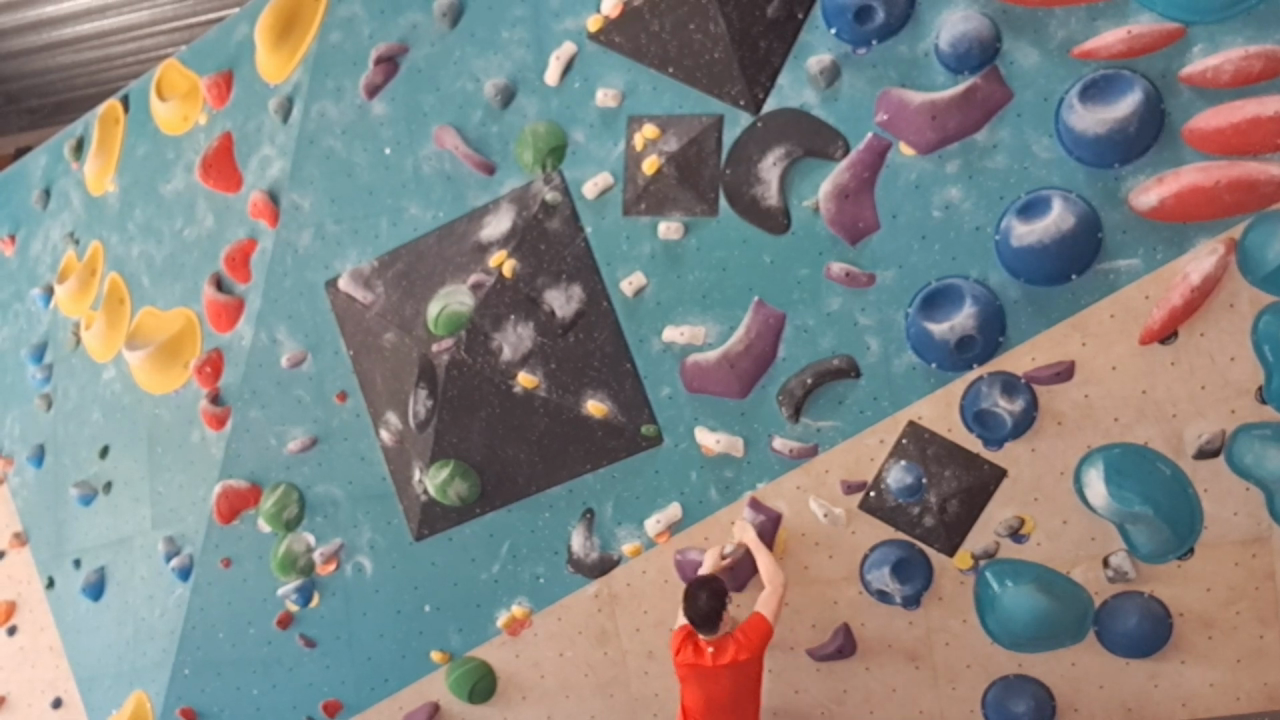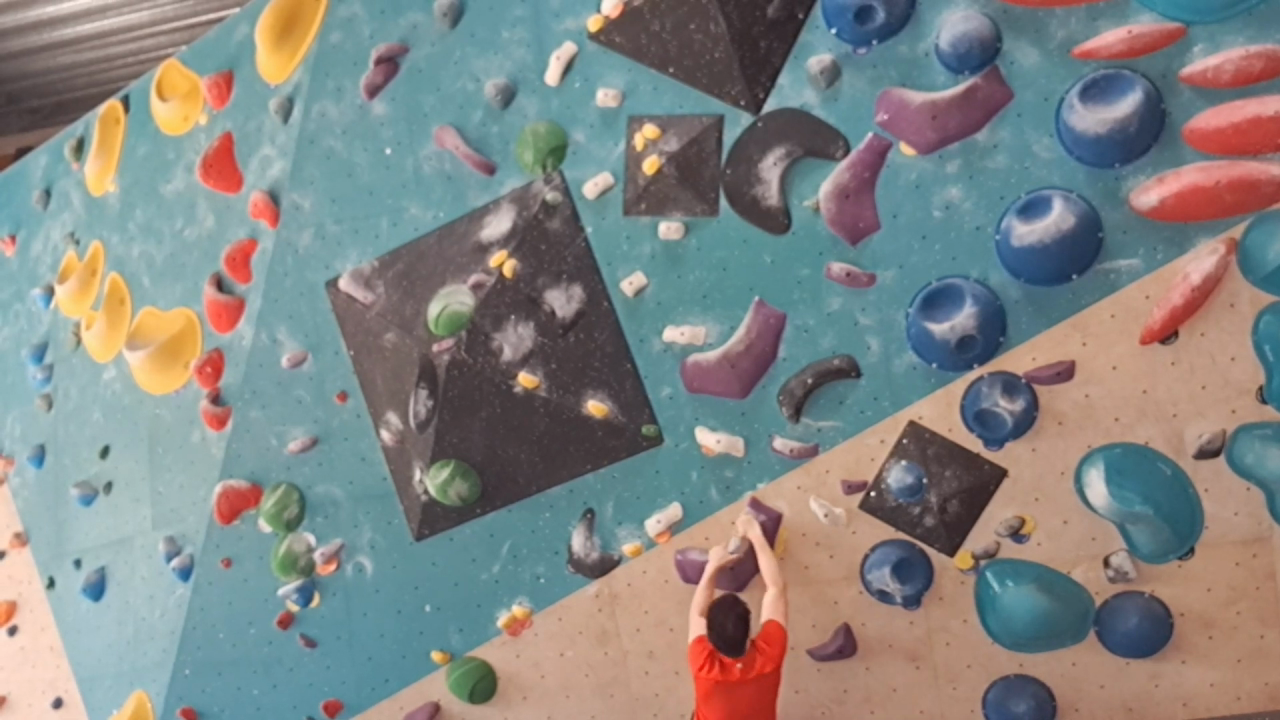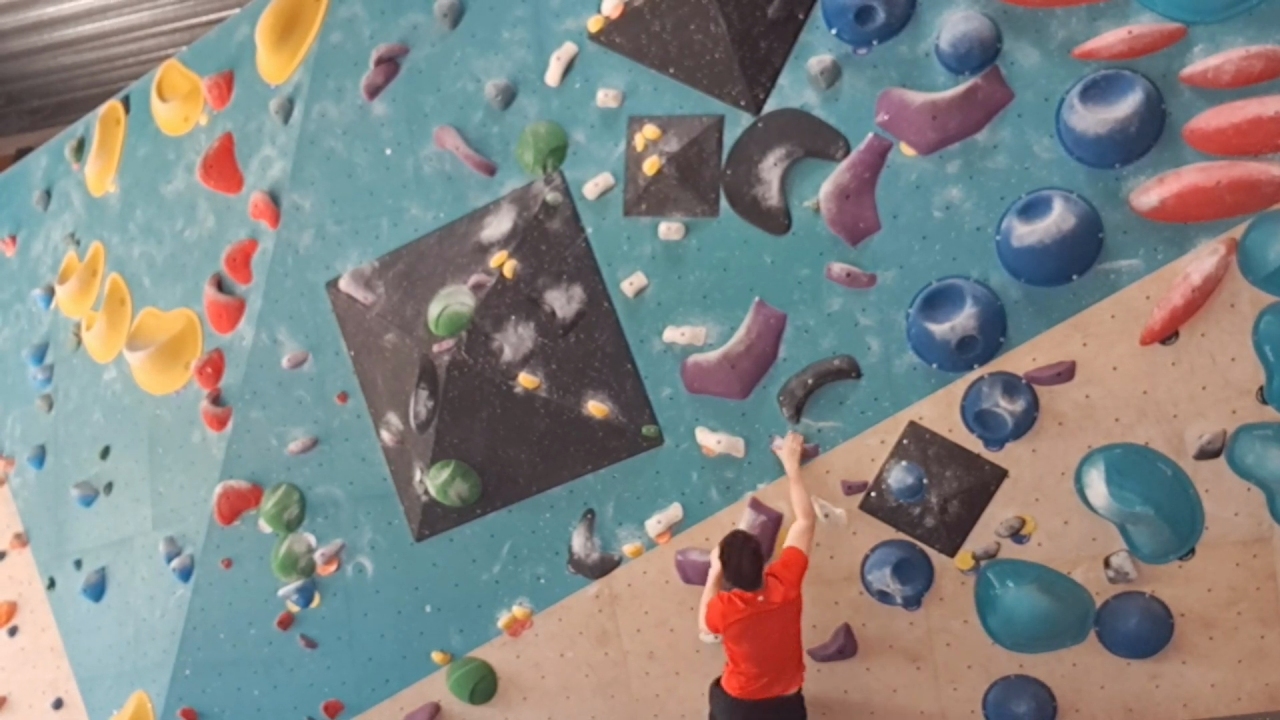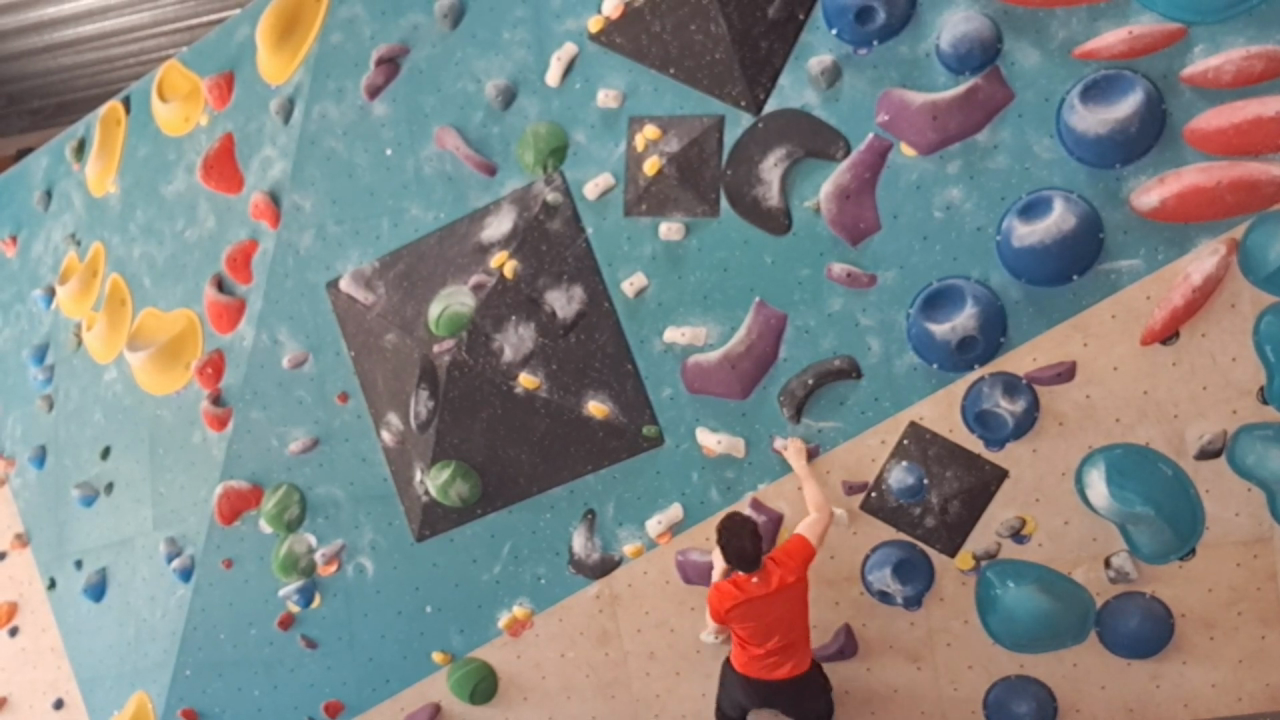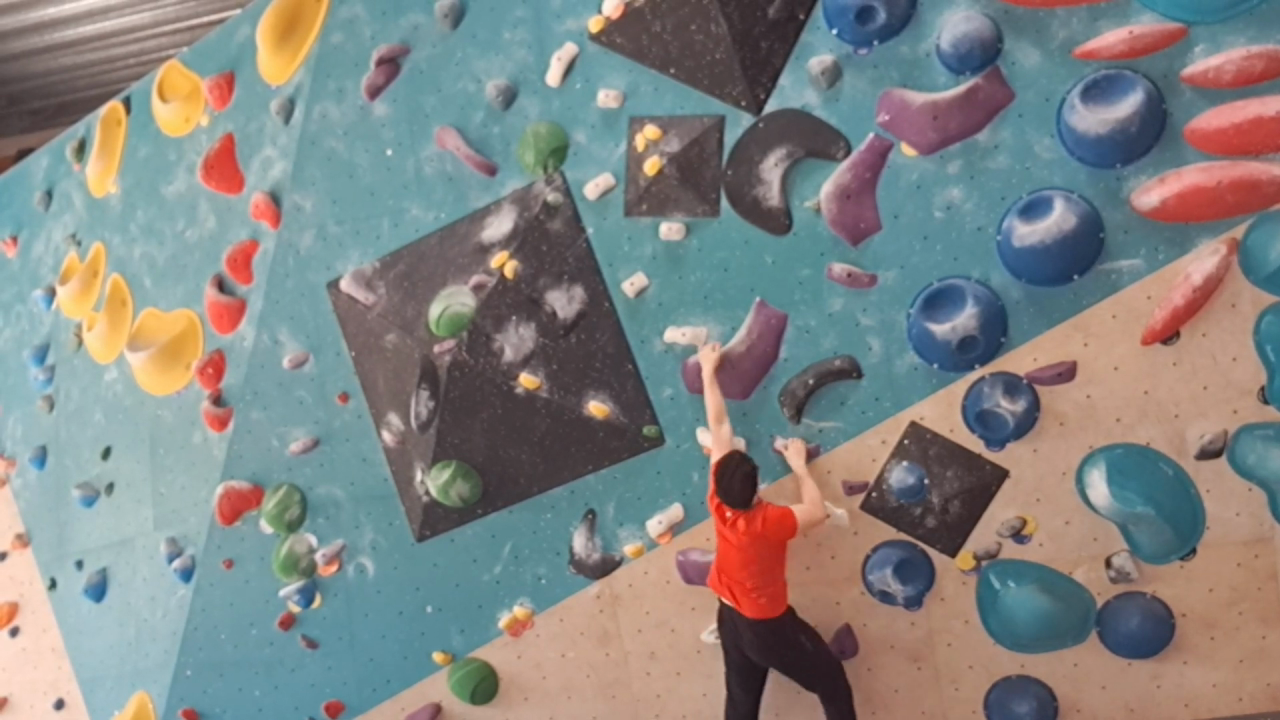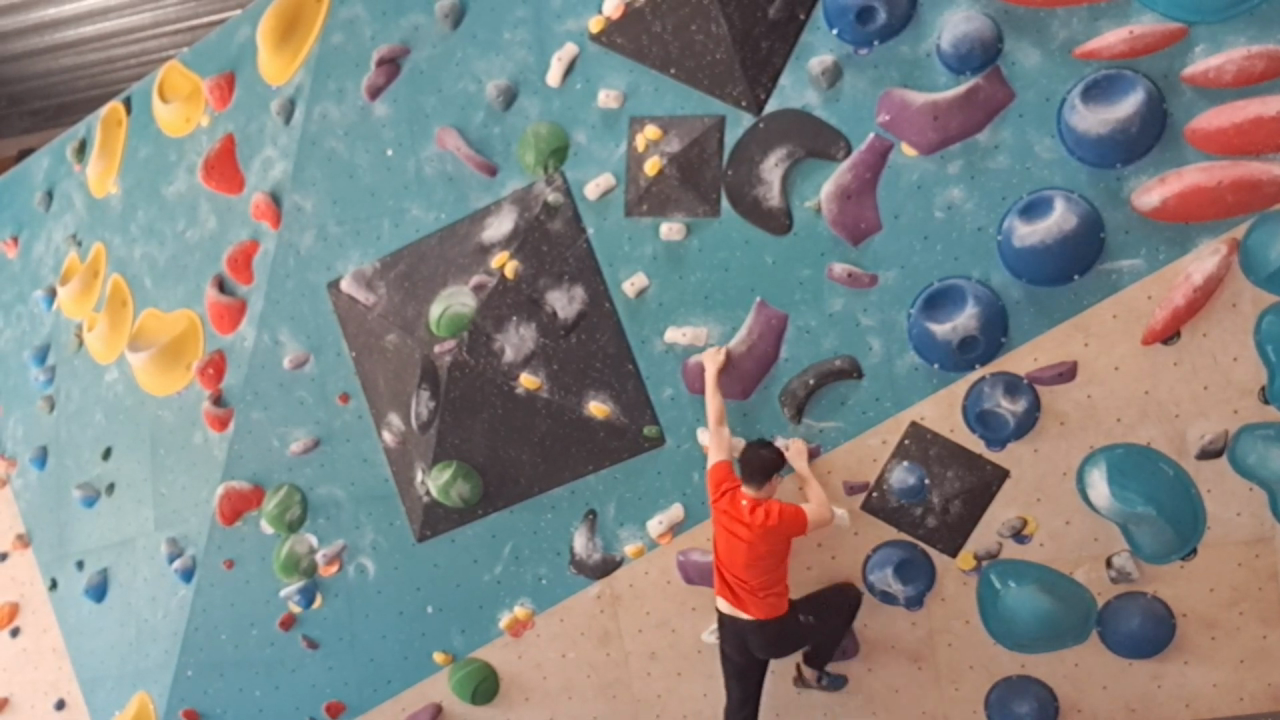
dt=0.5s
person 1, frame 1
left shoulder: (682, 650)
right shoulder: (747, 646)
left elbow: (689, 613)
right elbow: (776, 584)
left wrist: (706, 569)
right wrist: (751, 539)
person 1, frame 2
left shoulder: (705, 668)
right shoulder: (769, 658)
left elbow: (698, 614)
right elbow: (776, 588)
left wrist: (712, 566)
right wrist: (755, 535)
person 1, frame 3
left shoulder: (723, 609)
right shoulder: (786, 584)
left elbow: (705, 625)
right elbow: (805, 520)
left wrist: (714, 572)
right wrist: (791, 463)
person 1, frame 4
left shoulder: (723, 594)
right shoulder: (789, 564)
left elbow: (715, 630)
right elbow: (822, 514)
left wrist: (718, 573)
right wrist: (800, 464)
left hip: (744, 680)
right hip: (797, 681)
person 1, frame 5
left shoulder: (716, 501)
right shoulder: (769, 522)
left elbow: (719, 426)
right elbow: (817, 511)
left wrist: (709, 371)
right wrist: (799, 465)
left hip: (730, 620)
right hip: (771, 625)
right knee: (831, 683)
person 1, frame 6
left shoulder: (721, 495)
right shoulder: (777, 517)
left elbow: (718, 428)
right elbow: (825, 514)
left wrist: (711, 372)
right wrist: (802, 467)
left hip: (732, 628)
right hip: (775, 628)
right knee: (847, 595)
right ankle: (811, 669)
